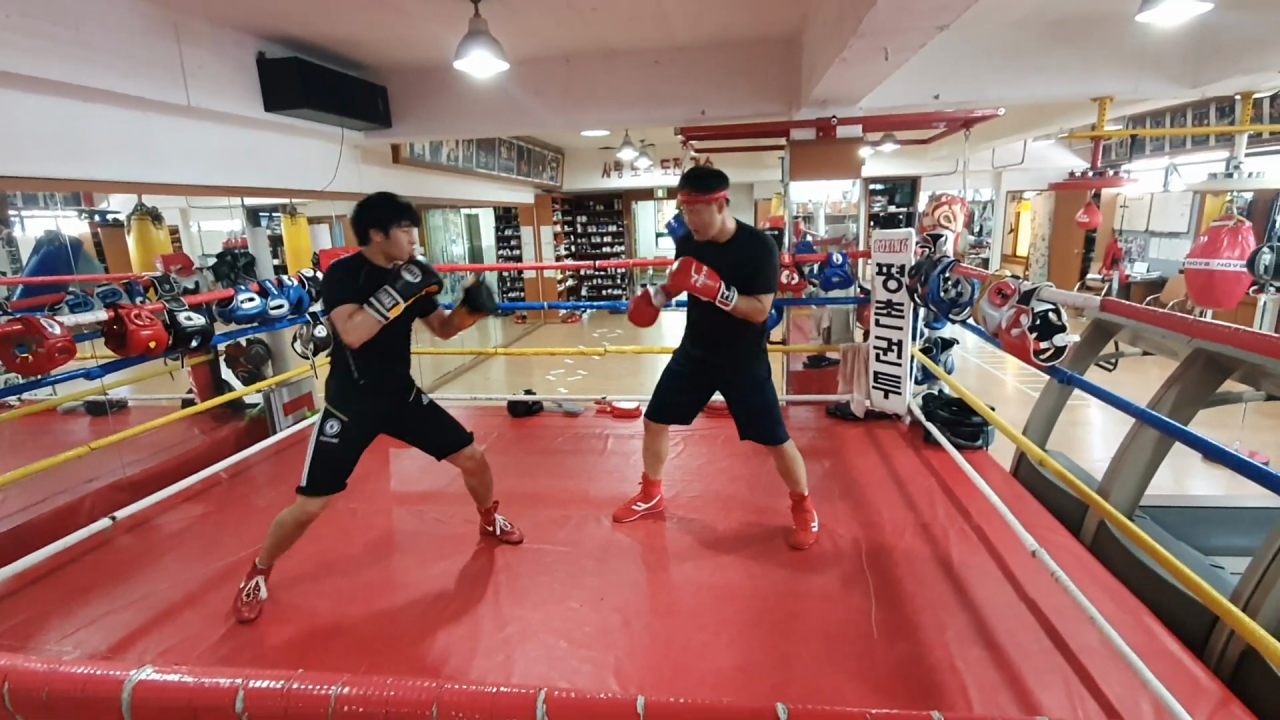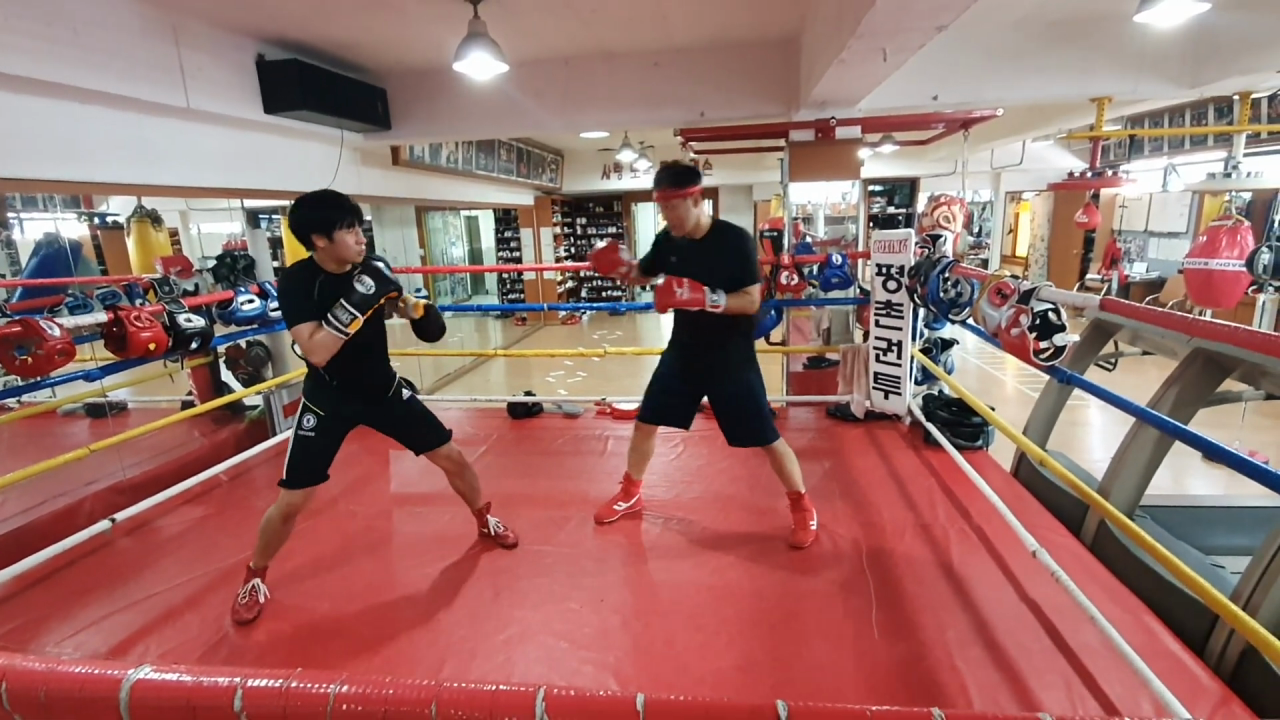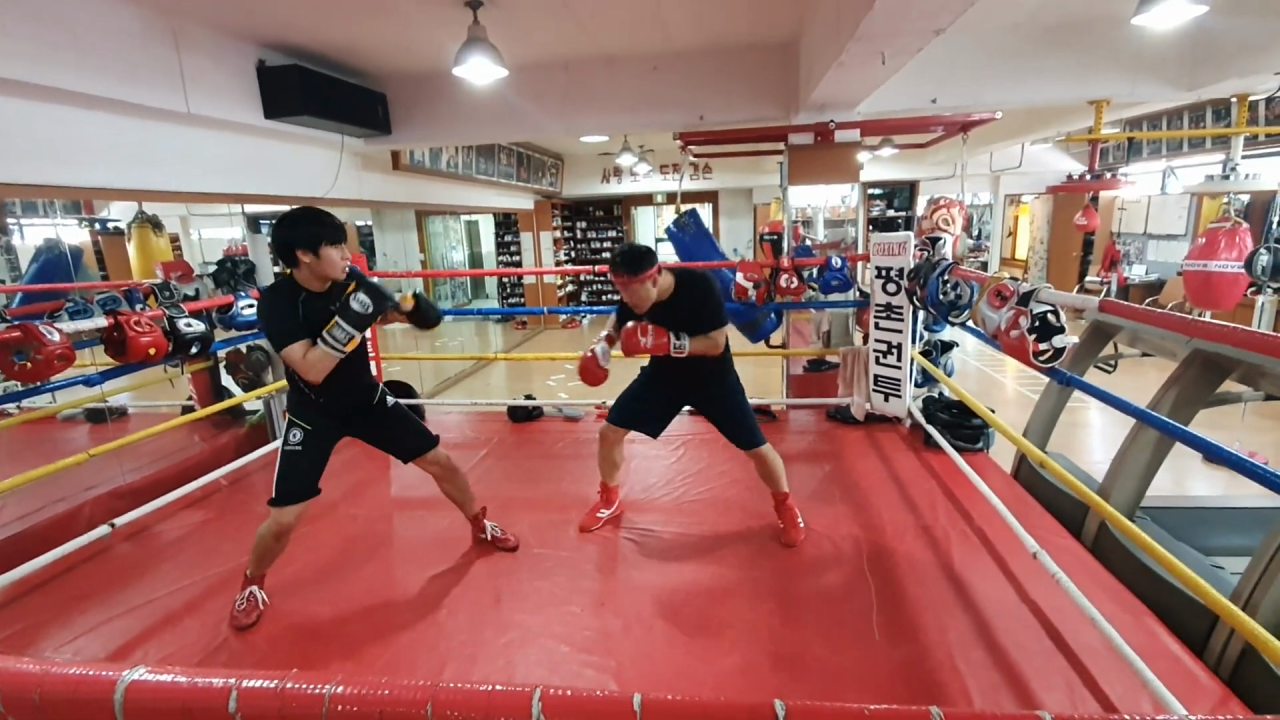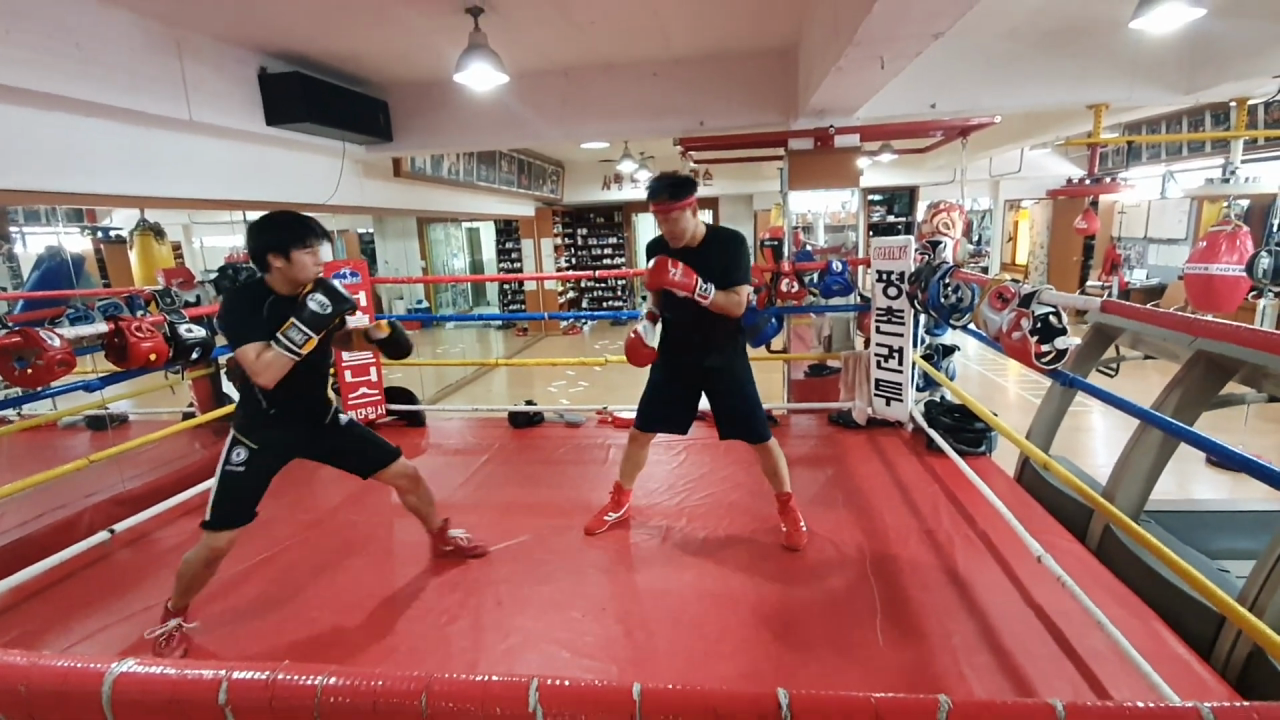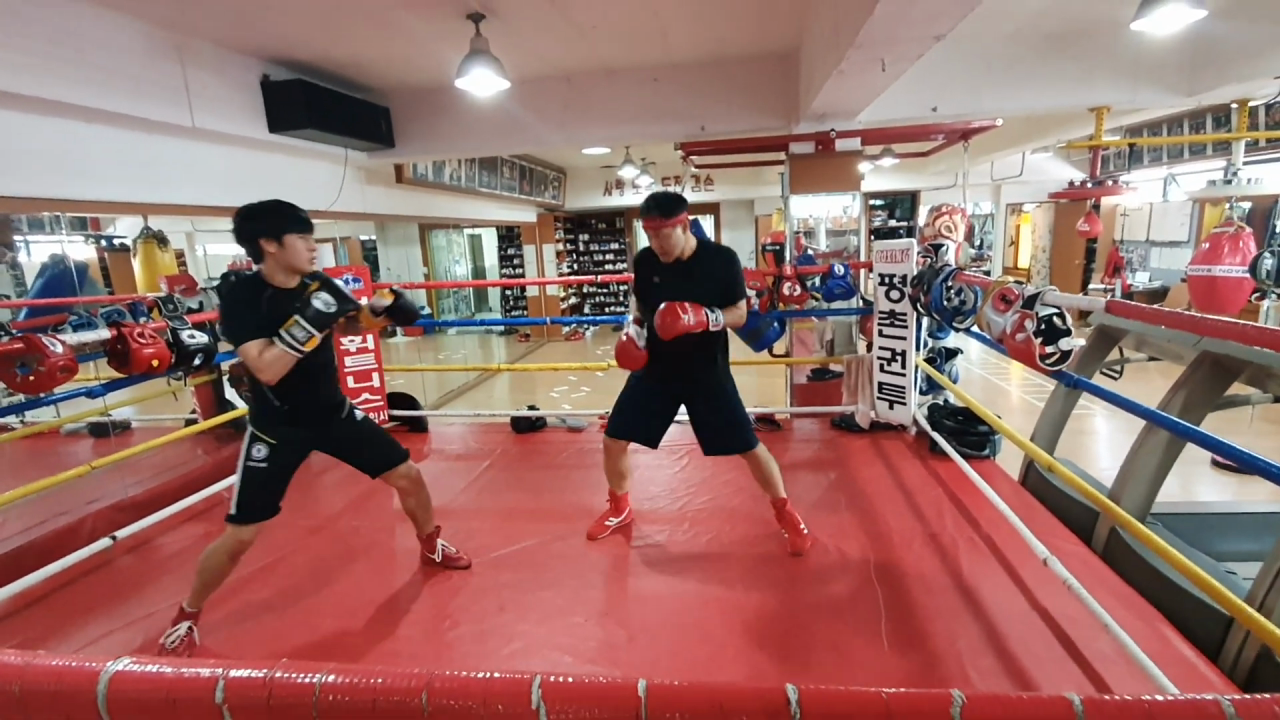
dt=0.3s
person 1, frame 1
left shoulder: (414, 274)
right shoulder: (343, 273)
left elbow: (443, 328)
right elbow: (354, 335)
left wrist: (472, 307)
right wrist: (399, 289)
left hip: (402, 396)
right hip: (351, 404)
left knee: (474, 458)
right knee: (309, 506)
left ankle: (489, 520)
right ankle: (258, 573)
person 1, frame 2
left shoulder: (371, 265)
right shoulder: (296, 283)
left elbow: (397, 297)
right elbow: (316, 353)
left wrist: (418, 310)
right wrist: (356, 300)
left hip: (383, 390)
right hip: (328, 401)
left knee: (451, 457)
right knee: (292, 500)
left ankle: (485, 521)
right ankle: (255, 577)
person 1, frame 3
left shoulder: (350, 278)
right shoulder: (276, 303)
left elbow: (383, 310)
right elbow: (312, 371)
left wrist: (409, 309)
right wrist: (352, 318)
left hip: (367, 400)
right hip: (314, 414)
left knee: (440, 461)
right knee: (283, 519)
left ankle: (481, 525)
right ankle: (253, 583)
person 1, frame 4
left shoulder: (315, 291)
right shoulder: (242, 304)
left elbow: (334, 343)
right elbow: (263, 374)
left wrist: (376, 335)
right wrist: (308, 319)
left hip: (320, 420)
right hip: (261, 433)
left knee: (406, 473)
right knee: (215, 544)
left ankle: (443, 537)
right ankle: (174, 615)
person 1, frame 5
left shoulder: (314, 282)
right shoulder: (240, 296)
left elbow: (342, 324)
right elbow: (267, 370)
left wrist: (381, 309)
right wrist: (311, 317)
left hip: (334, 412)
right hip: (277, 427)
left knee: (408, 475)
right knee: (240, 535)
left ankle: (431, 547)
right ankle: (186, 616)
person 2, frame 1
left shoulder: (759, 246)
right shoulder: (688, 242)
left elbow: (760, 311)
left wrist: (716, 290)
right wrist: (659, 293)
left hip: (744, 360)
right hip: (694, 353)
left knee: (776, 440)
right knee: (655, 421)
left ankle: (803, 509)
right ankle: (651, 492)
person 2, frame 2
left shoulder: (735, 241)
right shoulder: (667, 239)
left elbow: (750, 302)
right elbow: (641, 276)
left wrist: (701, 296)
right wrist: (617, 258)
left hip: (731, 358)
right hip: (682, 353)
left knee: (766, 438)
right knee: (645, 424)
left ankle: (802, 508)
right ankle: (629, 494)
person 2, frame 3
left shoulder: (701, 286)
right shoulder: (631, 296)
left elbow: (717, 344)
right elbow: (620, 326)
left wrist: (667, 342)
right wrist: (602, 345)
left hip: (713, 377)
right hip: (663, 374)
left knee: (756, 446)
right knee: (610, 431)
left ankle: (785, 507)
right ankle: (609, 499)
person 2, frame 4
left shoulder: (731, 244)
right shoulder: (657, 249)
left elbow: (738, 305)
left wrist: (692, 285)
right wrist: (646, 320)
left hip: (725, 361)
right hip: (673, 359)
left knee: (761, 439)
right knee: (641, 432)
left ankle: (788, 509)
right ankle: (620, 501)
person 2, frame 5
left shoulder: (722, 260)
right shoulder: (645, 261)
left elbow: (740, 315)
left wrist: (702, 318)
right wrist: (634, 326)
left hip: (708, 372)
right hip: (656, 370)
left knee: (749, 447)
right knee: (613, 440)
left ankle: (785, 513)
right ankle: (619, 508)
